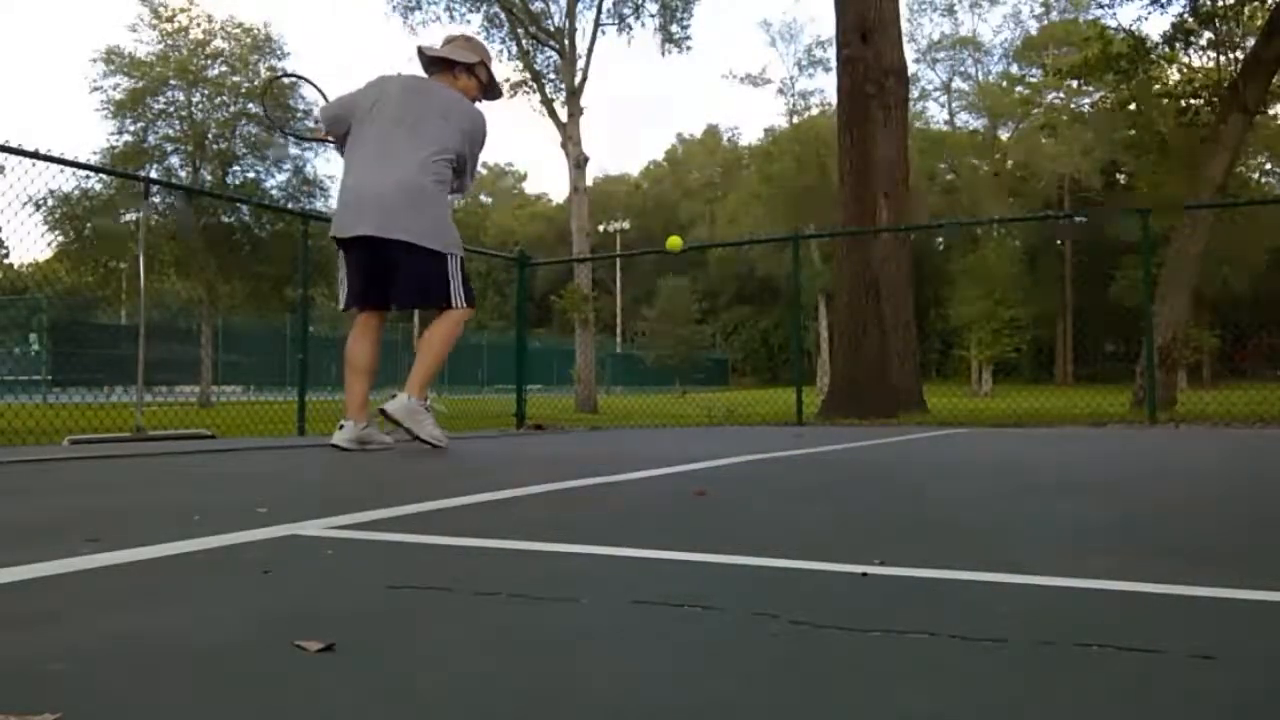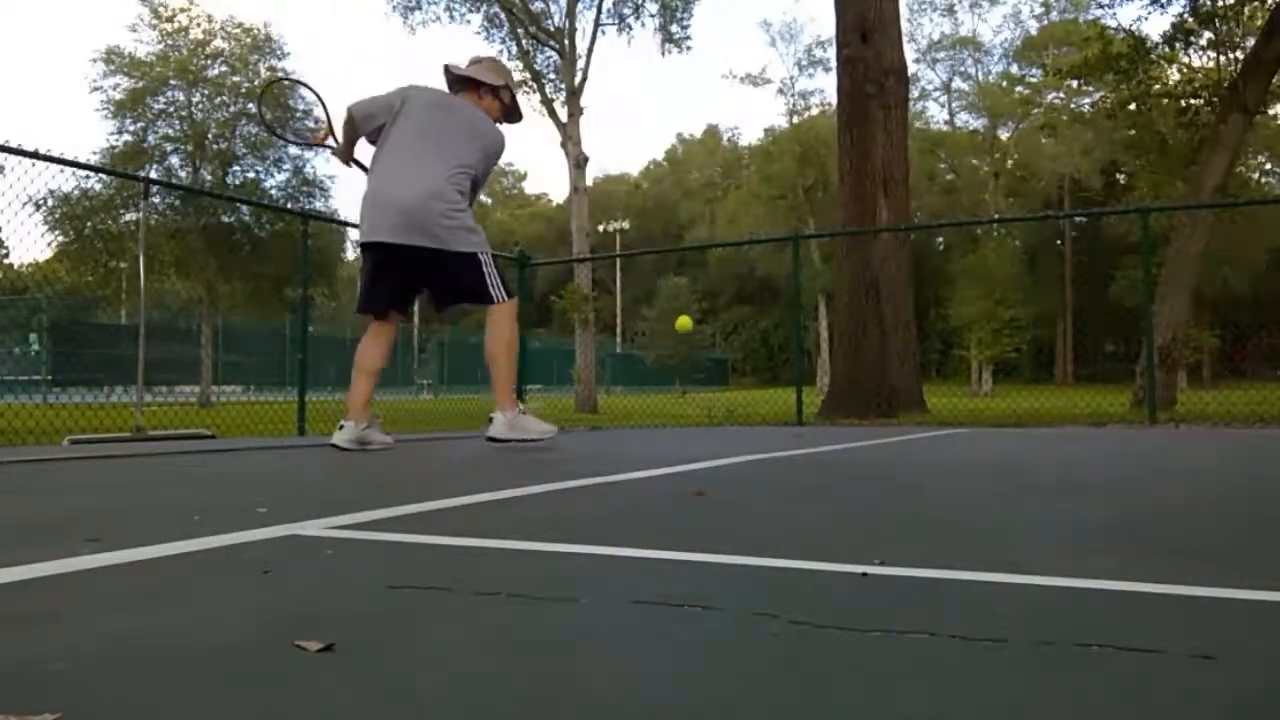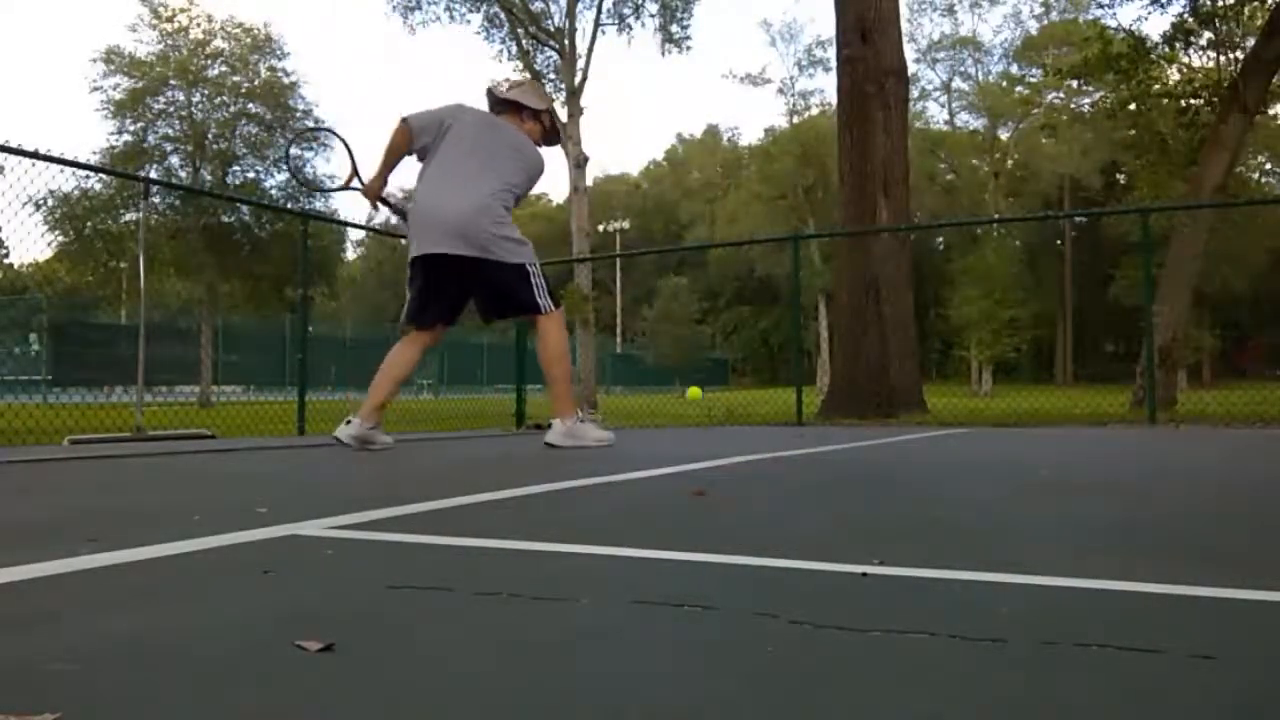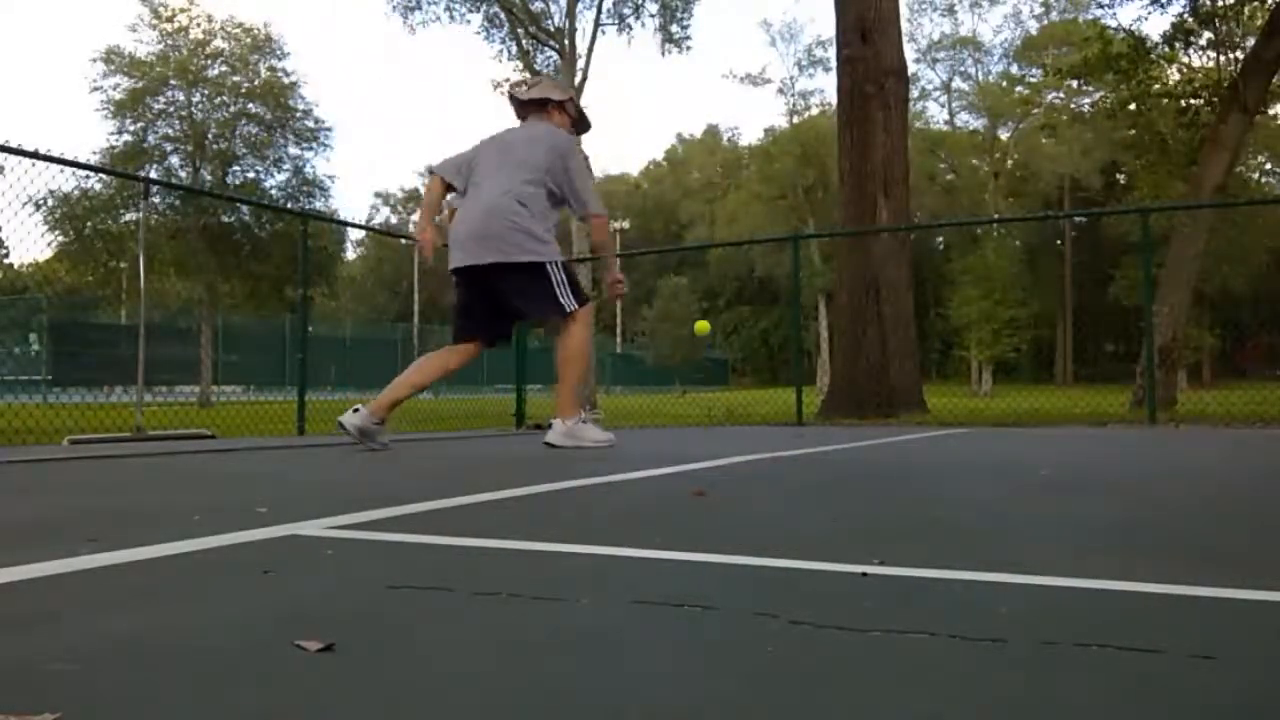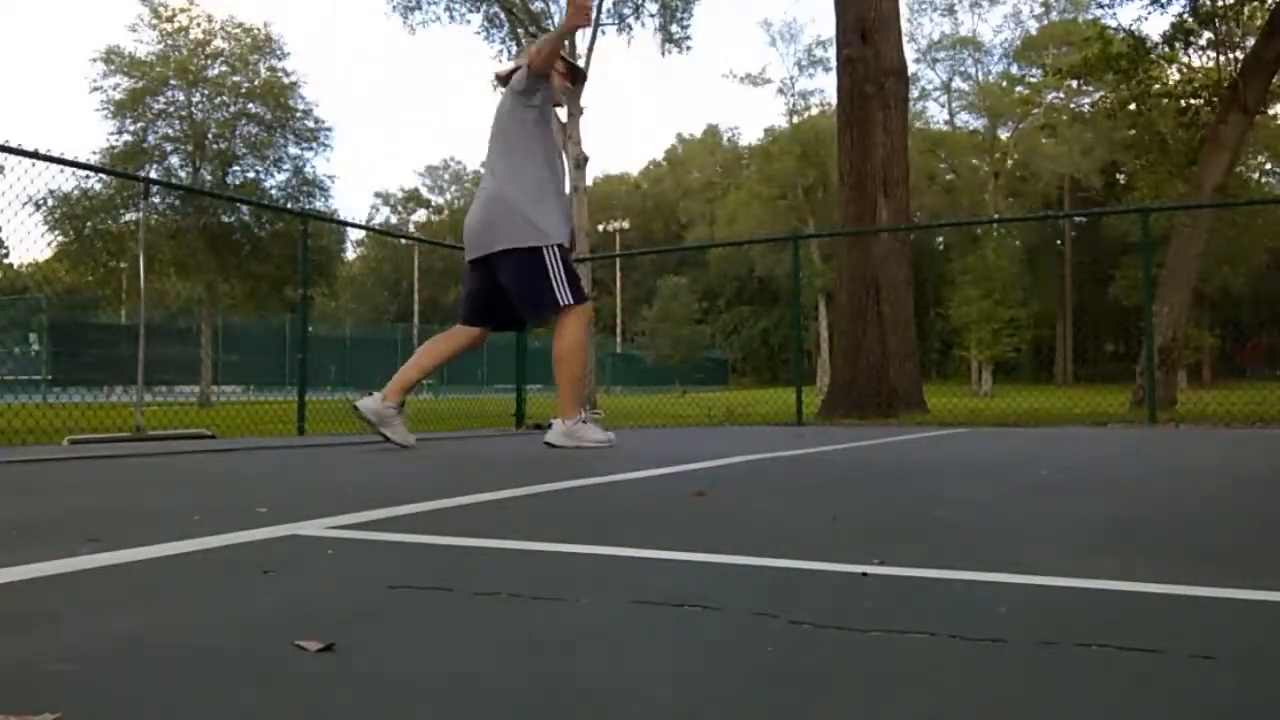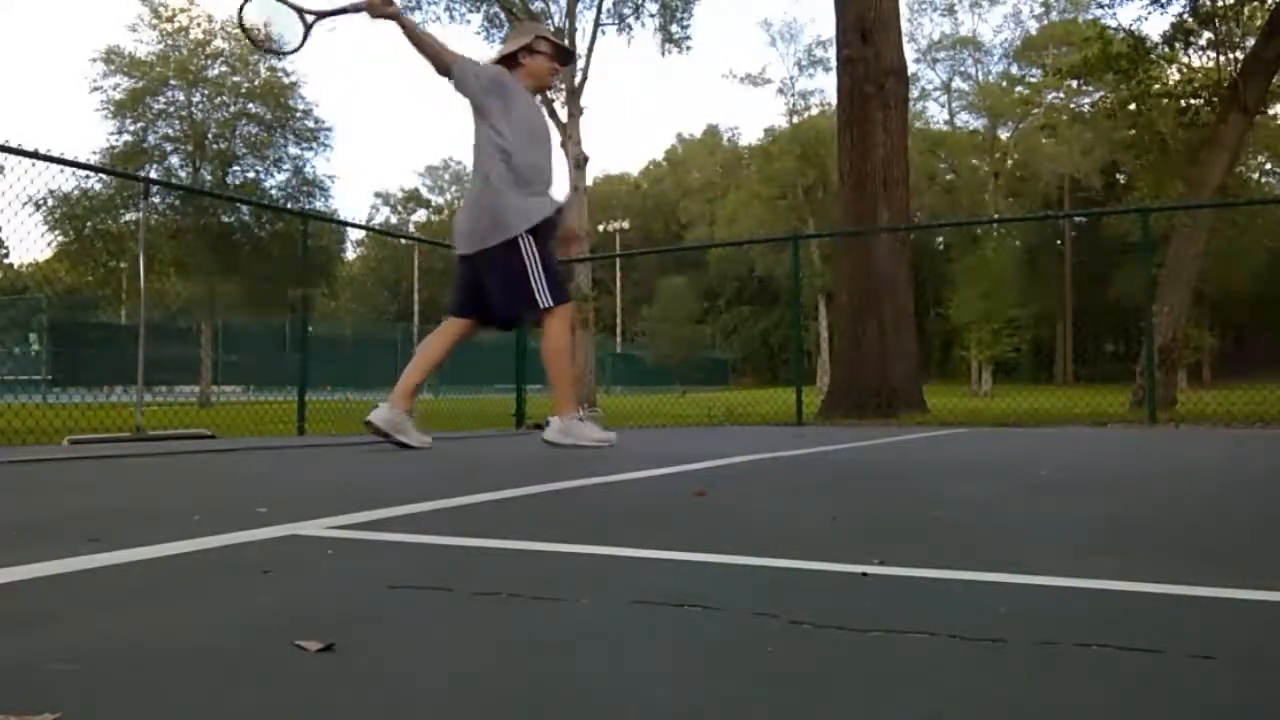
dt=0.2s
person 1, frame 1
left shoulder: (387, 86)
right shoulder: (471, 118)
left elbow: (331, 120)
right elbow: (458, 183)
left wrist: (353, 144)
left hip: (357, 213)
right hip: (419, 215)
left knee: (368, 315)
right knee: (454, 311)
left ankle: (354, 420)
right ankle: (411, 397)
person 1, frame 2
left shoulder: (414, 97)
right shoulder: (491, 138)
left elbow: (355, 116)
left wrist: (346, 150)
left hip: (382, 221)
right hip: (442, 221)
left knee: (382, 322)
right knee: (501, 307)
left ankle: (355, 423)
right ankle: (507, 413)
person 1, frame 3
left shoulder: (461, 116)
right shoulder: (531, 157)
left elbow: (410, 127)
left wrist: (380, 178)
left hip: (431, 235)
right hip: (487, 234)
left knee: (421, 335)
right knee: (549, 317)
left ankle: (363, 420)
right ankle: (567, 420)
person 1, frame 4
left shoulder: (495, 144)
right shoulder: (561, 146)
left elbow: (440, 175)
right elbow: (593, 212)
left wrist: (426, 223)
right wrist: (611, 267)
left hip: (470, 247)
right hip: (516, 238)
left knee: (465, 347)
right knee: (577, 315)
left ankle: (370, 414)
right ankle: (569, 421)
person 1, frame 5
left shoulder: (527, 115)
right shoulder: (527, 91)
right elbow: (542, 60)
left hip: (488, 231)
right hip: (522, 229)
left knee: (469, 329)
right knee: (574, 312)
left ankle: (386, 401)
right ankle: (570, 421)
person 1, frame 6
left shoulder: (528, 111)
right shoulder: (497, 82)
left elbow: (532, 180)
right elbow: (444, 59)
left wrist: (561, 220)
left hip: (485, 230)
right hip: (510, 222)
left knee: (459, 322)
right knee: (556, 310)
left ankle: (395, 408)
right ankle: (567, 419)
